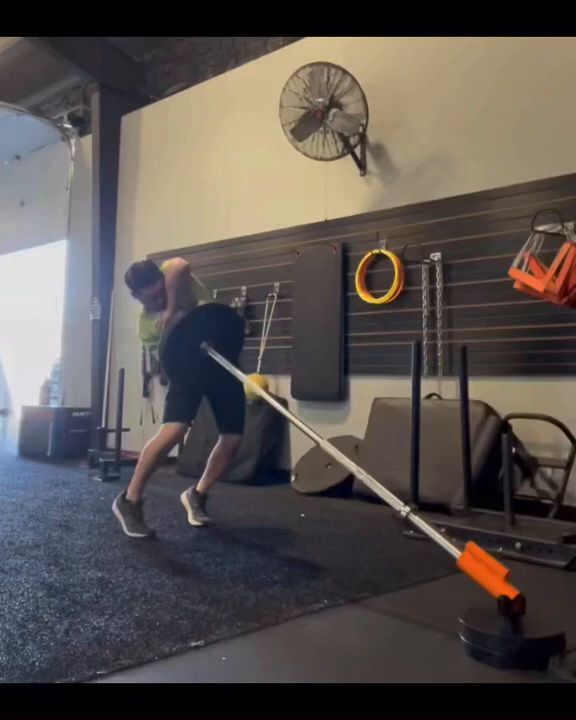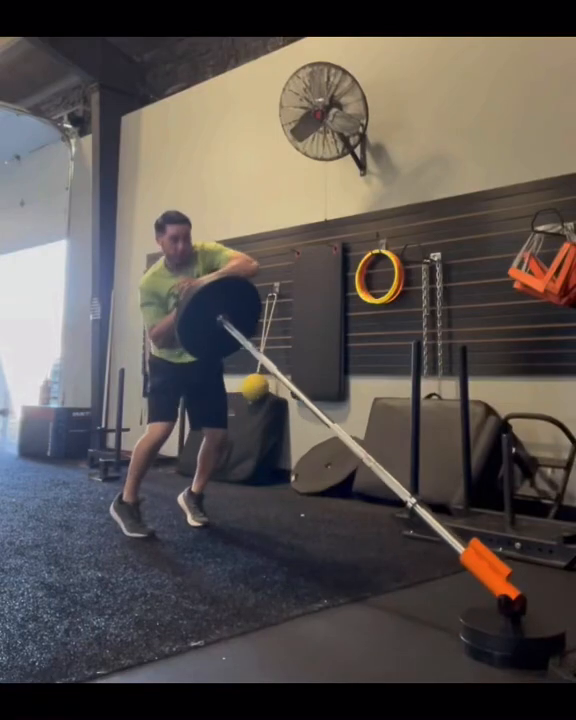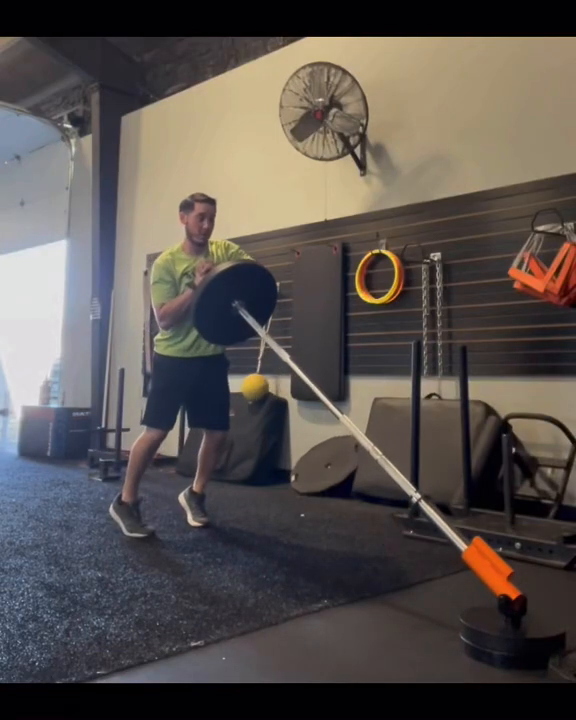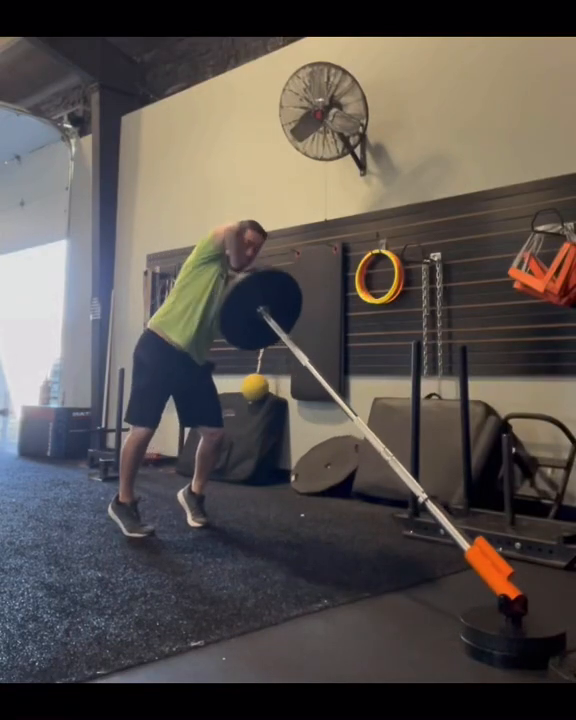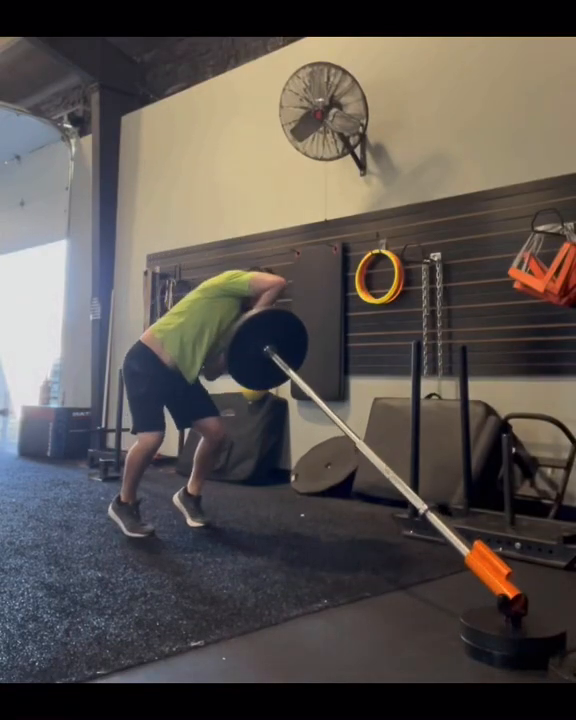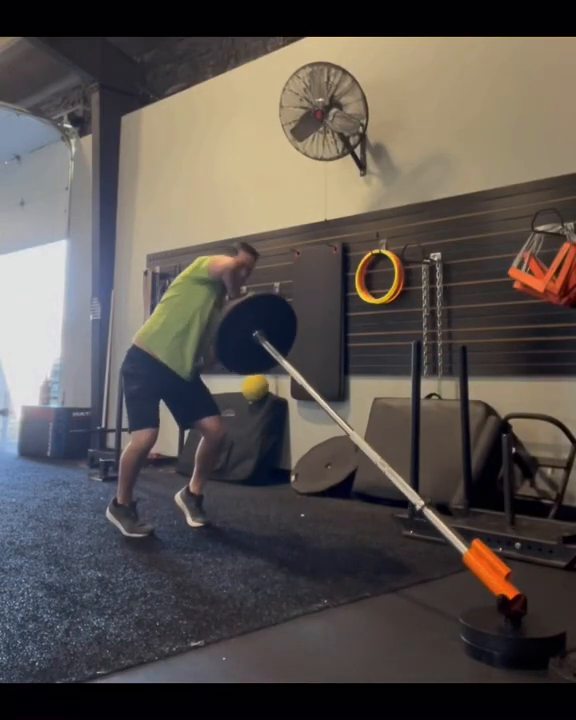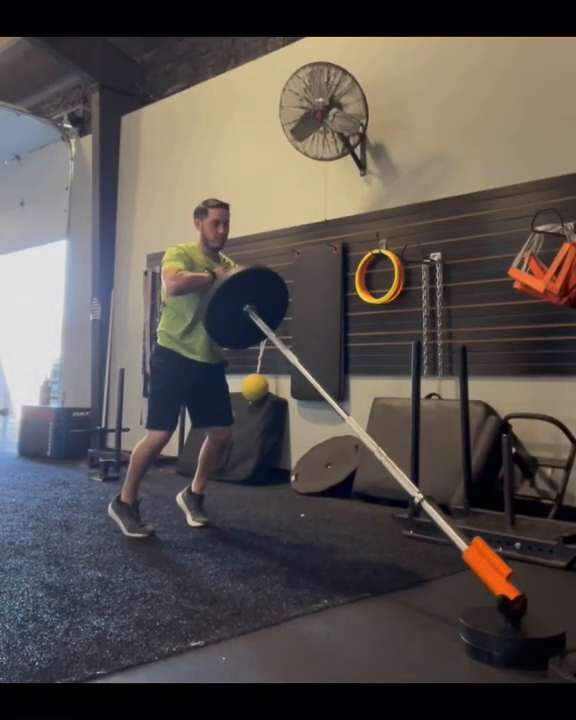
dt=0.7s
person 1, frame 1
left shoulder: (170, 273)
right shoulder: (147, 326)
left elbow: (181, 267)
right elbow: (170, 364)
left wrist: (171, 311)
right hip: (188, 368)
left knee: (233, 438)
right knee: (173, 431)
left ankle: (197, 495)
right ankle: (129, 501)
person 1, frame 2
left shoulder: (206, 253)
right shoulder: (151, 282)
left elbow: (249, 266)
right elbow: (156, 338)
left wrist: (206, 281)
right wrist: (183, 308)
left hip: (206, 359)
right hip: (169, 363)
left knee: (217, 434)
right knee: (160, 429)
left ankle: (193, 495)
right ankle: (126, 502)
person 1, frame 3
left shoulder: (226, 251)
right shoulder: (166, 263)
right elbow: (164, 319)
right wrist: (195, 288)
left hip: (212, 359)
right hip: (174, 358)
left knee: (217, 433)
right knee: (156, 431)
left ankle: (194, 495)
right ankle: (125, 502)
person 1, frame 4
right shoulder: (209, 255)
right elbow: (231, 231)
right wrist: (234, 266)
left hip: (193, 359)
right hip: (159, 349)
left knee: (214, 433)
right knee: (143, 429)
left ankle: (194, 495)
right ankle: (123, 502)
person 1, frame 5
left shoulder: (233, 320)
right shoulder: (229, 282)
left elbow: (211, 372)
right elbow: (277, 283)
left hip: (181, 372)
right hip: (148, 361)
left knee: (215, 432)
right knee: (151, 438)
left ankle: (190, 495)
right ankle: (124, 504)
person 1, frame 6
left shoulder: (220, 304)
right shoulder: (202, 269)
left elbow: (208, 356)
right elbow: (227, 266)
right wrist: (235, 298)
left hip: (181, 369)
right hip: (145, 362)
left knee: (215, 431)
right knee: (145, 437)
left ankle: (192, 495)
right ankle: (121, 505)
person 1, frame 7
left shoulder: (230, 266)
right shoulder: (180, 254)
right elbow: (174, 285)
right wrist: (214, 276)
left hip: (210, 360)
right hip: (174, 357)
left knee: (220, 433)
right knee: (159, 435)
left ankle: (193, 495)
right ankle: (124, 503)
